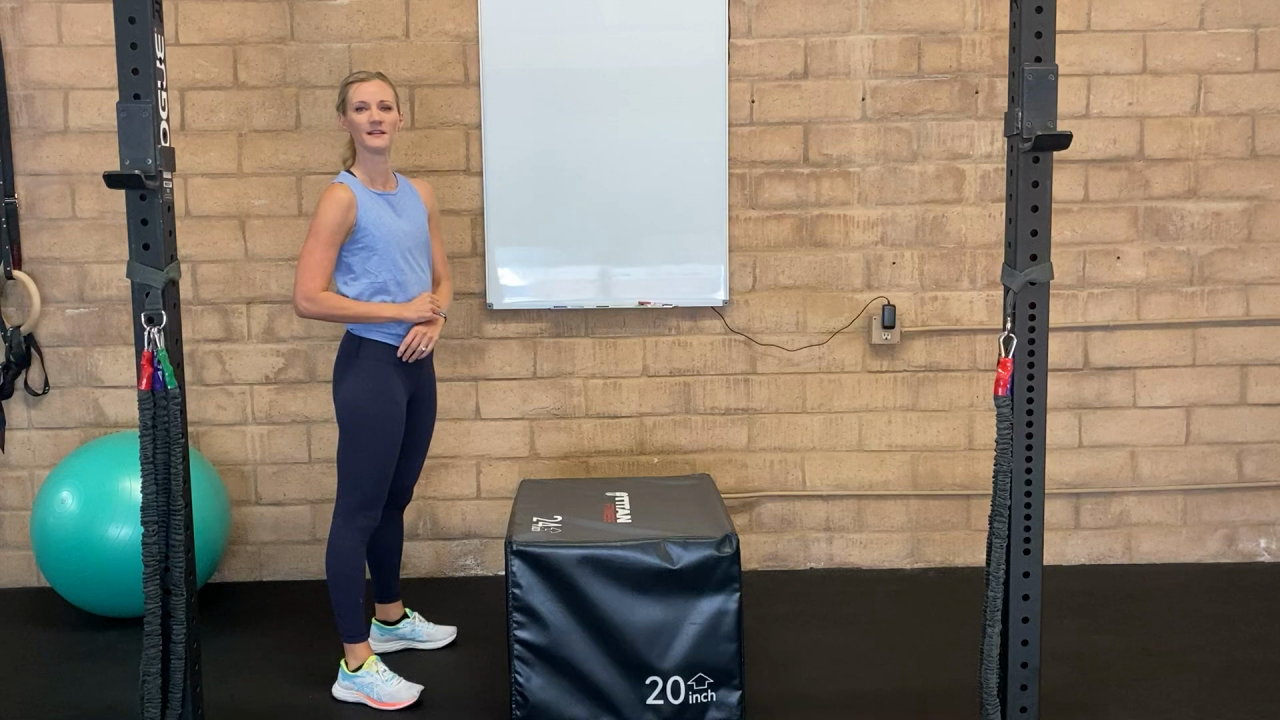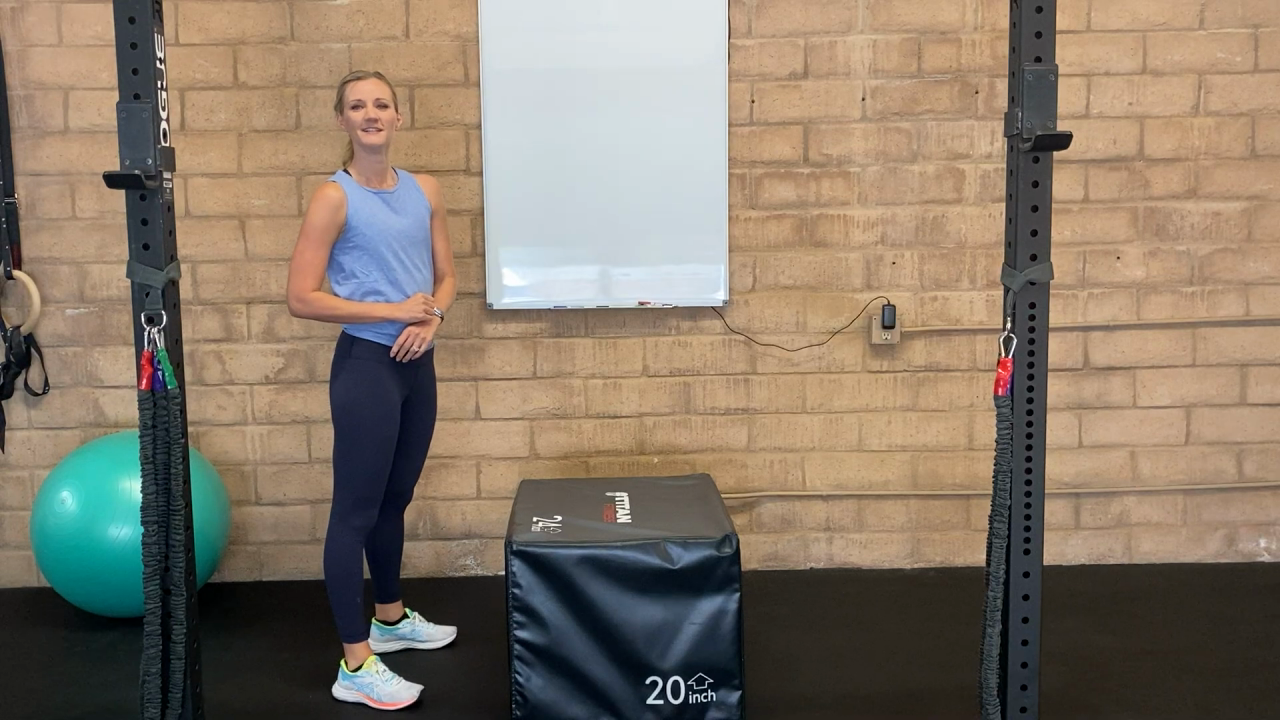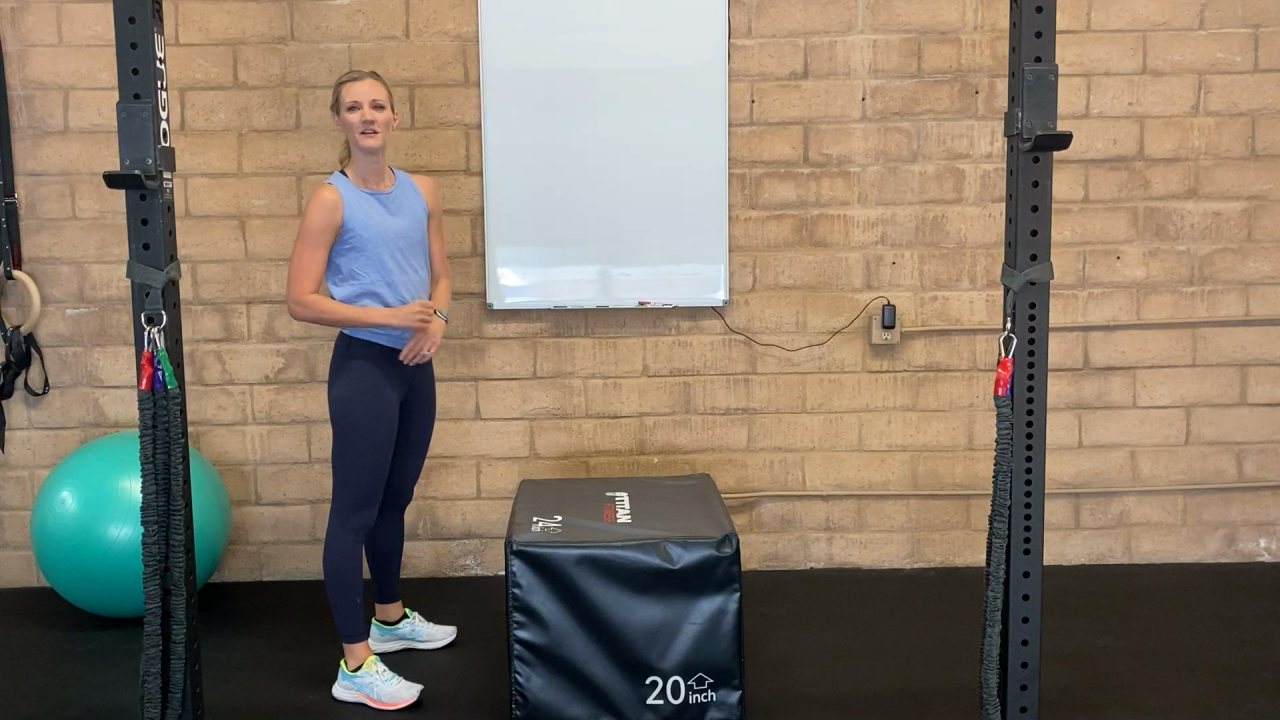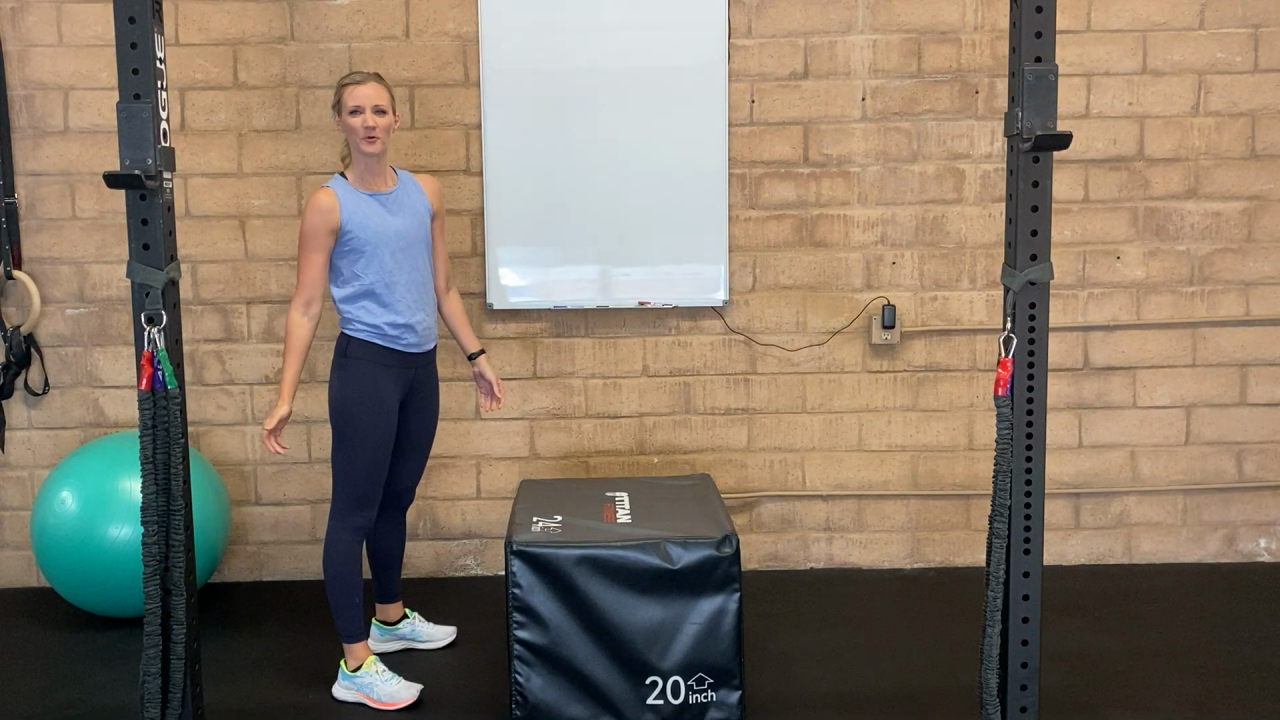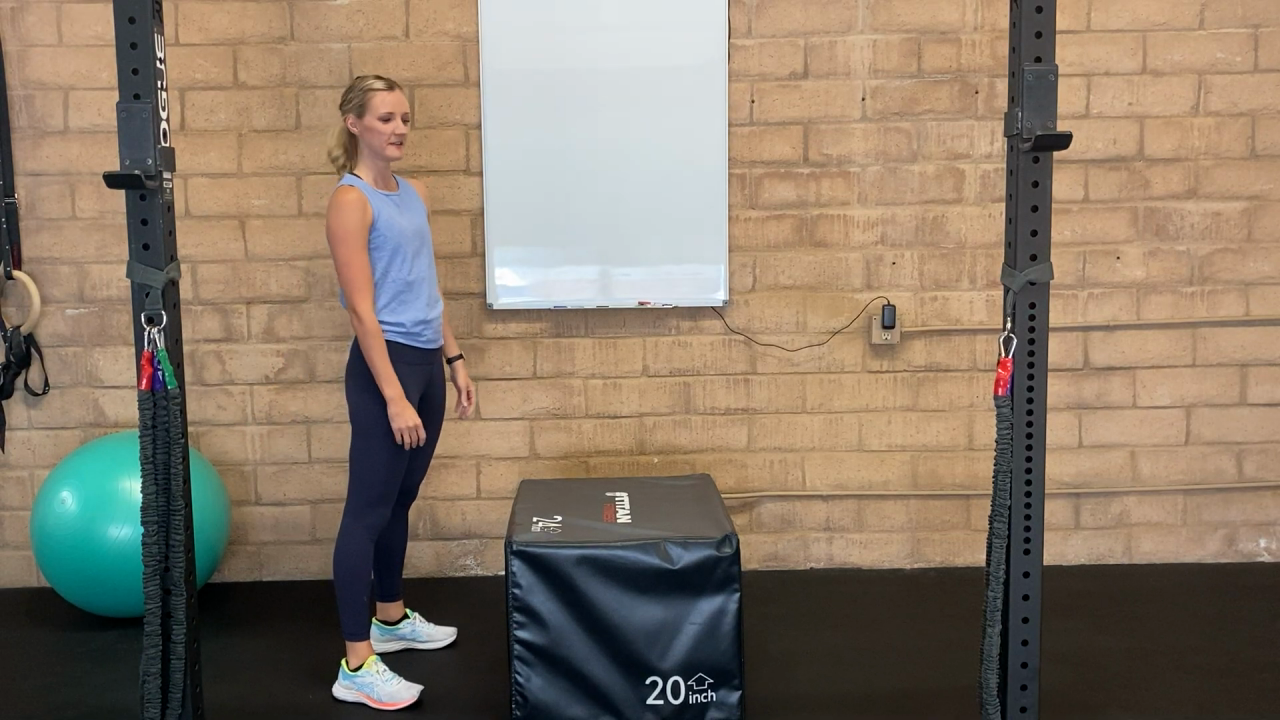
dt=1s
person 1, frame 1
left shoulder: (420, 193)
right shoulder: (341, 198)
left elbow: (441, 280)
right elbow: (308, 298)
left wrist: (433, 320)
right wrist: (400, 311)
left hip: (417, 366)
right hip: (370, 366)
left knee: (394, 500)
right knee: (358, 510)
left ankle: (391, 619)
right ankle: (355, 666)
person 1, frame 2
left shoulder: (424, 190)
right shoulder: (334, 198)
left elbow: (445, 277)
right elbow: (301, 298)
left wrist: (431, 319)
right wrist: (393, 311)
left hip: (416, 365)
right hip: (365, 365)
left knee: (395, 500)
right knee: (356, 509)
left ankle: (391, 619)
right ankle: (355, 666)
person 1, frame 3
left shoulder: (421, 191)
right shoulder: (329, 200)
left elbow: (438, 277)
right elbow: (300, 300)
left wrist: (434, 320)
right wrist: (386, 317)
left hip: (414, 367)
right hip: (363, 366)
left knee: (394, 499)
right knee: (355, 508)
left ankle: (391, 618)
right ankle: (354, 665)
person 1, frame 4
left shoulder: (425, 192)
right shoulder: (328, 203)
right elbow: (305, 306)
left wrist: (475, 355)
right wrist: (286, 395)
left hip: (420, 366)
right hip: (366, 367)
left knee: (396, 501)
right knee: (355, 510)
left ankle: (391, 618)
right ankle: (355, 666)
person 1, frame 5
left shoulder: (413, 194)
right shoulder: (349, 200)
right elbow: (363, 310)
left wrist: (455, 361)
right wrist: (394, 396)
left hip: (426, 362)
right hip: (383, 367)
left knee: (400, 499)
right knee: (368, 508)
left ankle: (391, 618)
right ankle: (356, 665)
